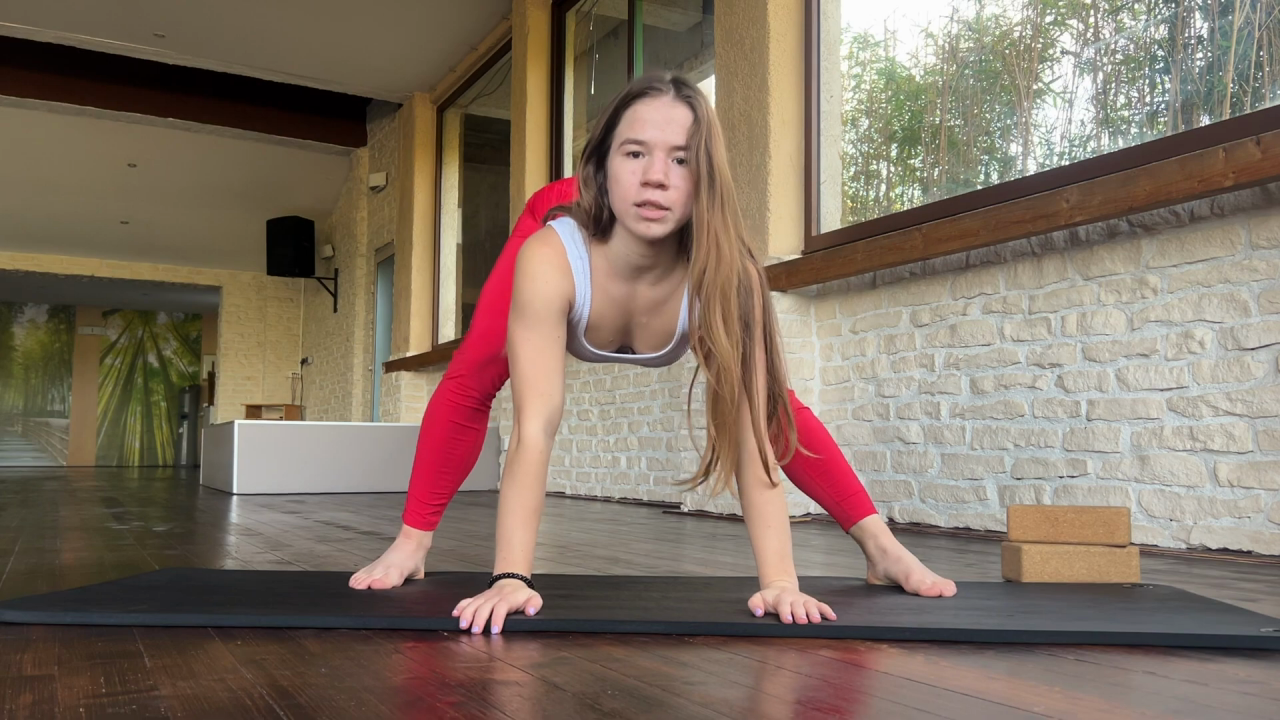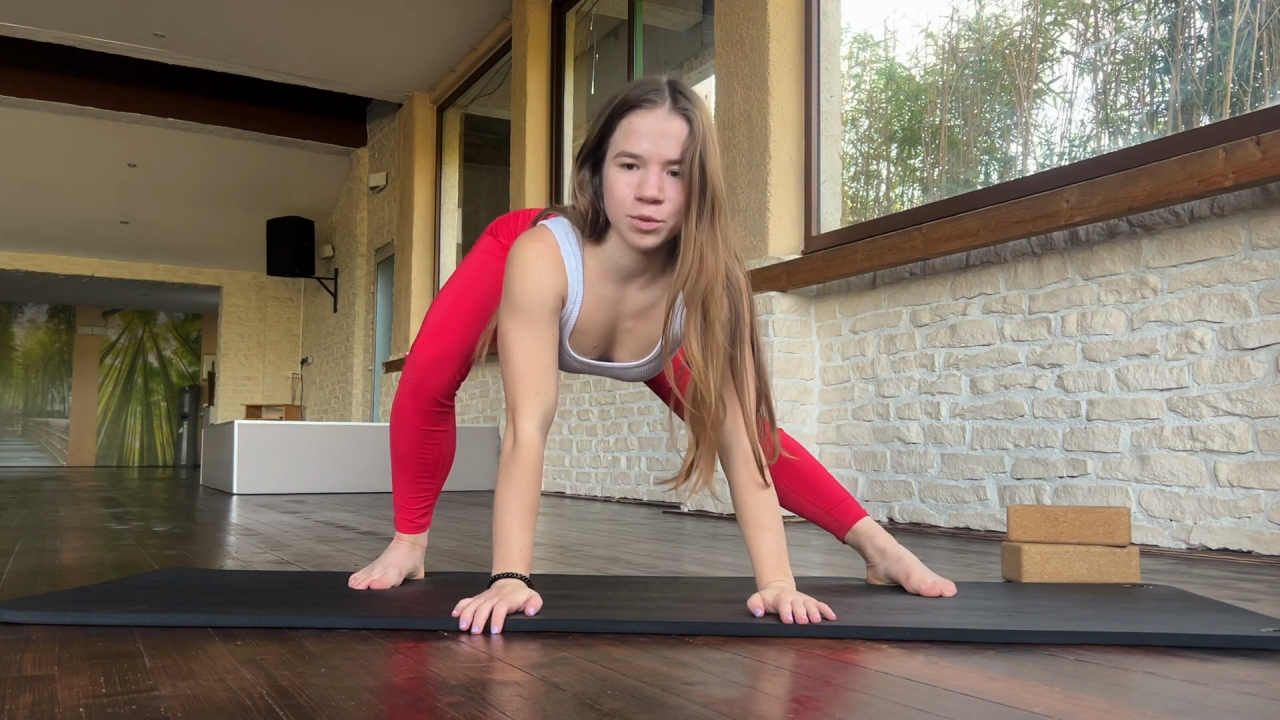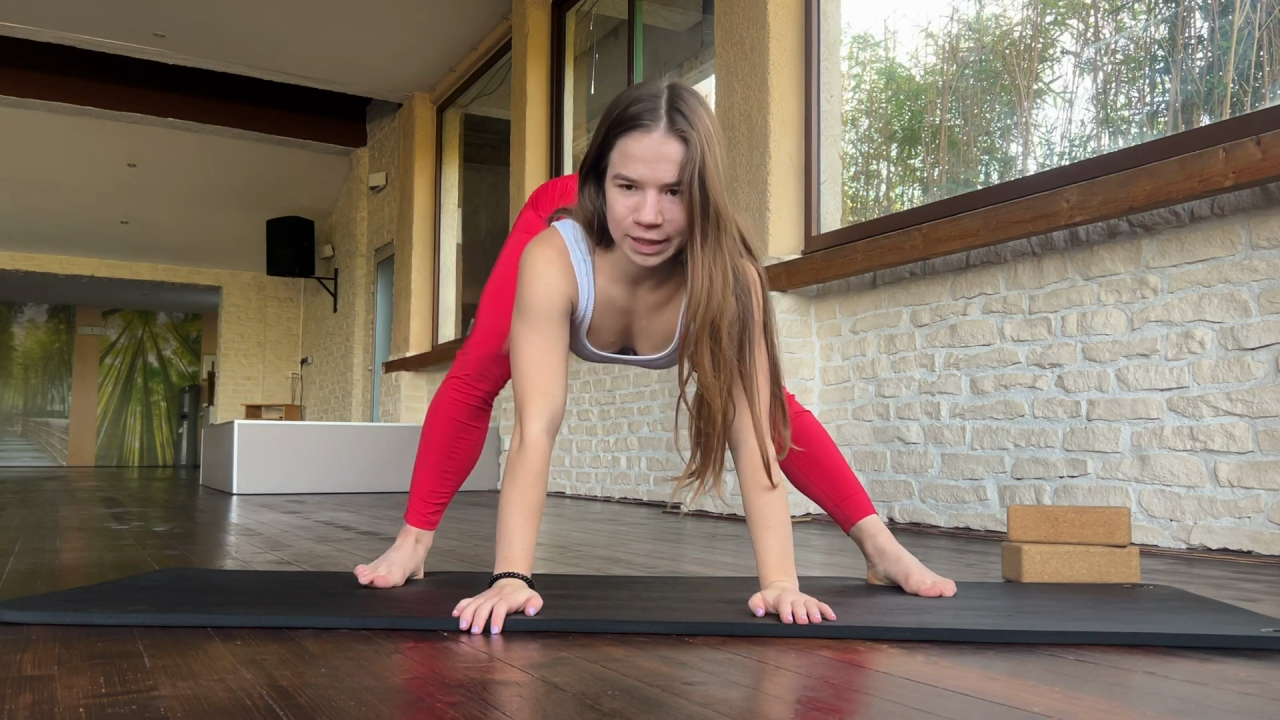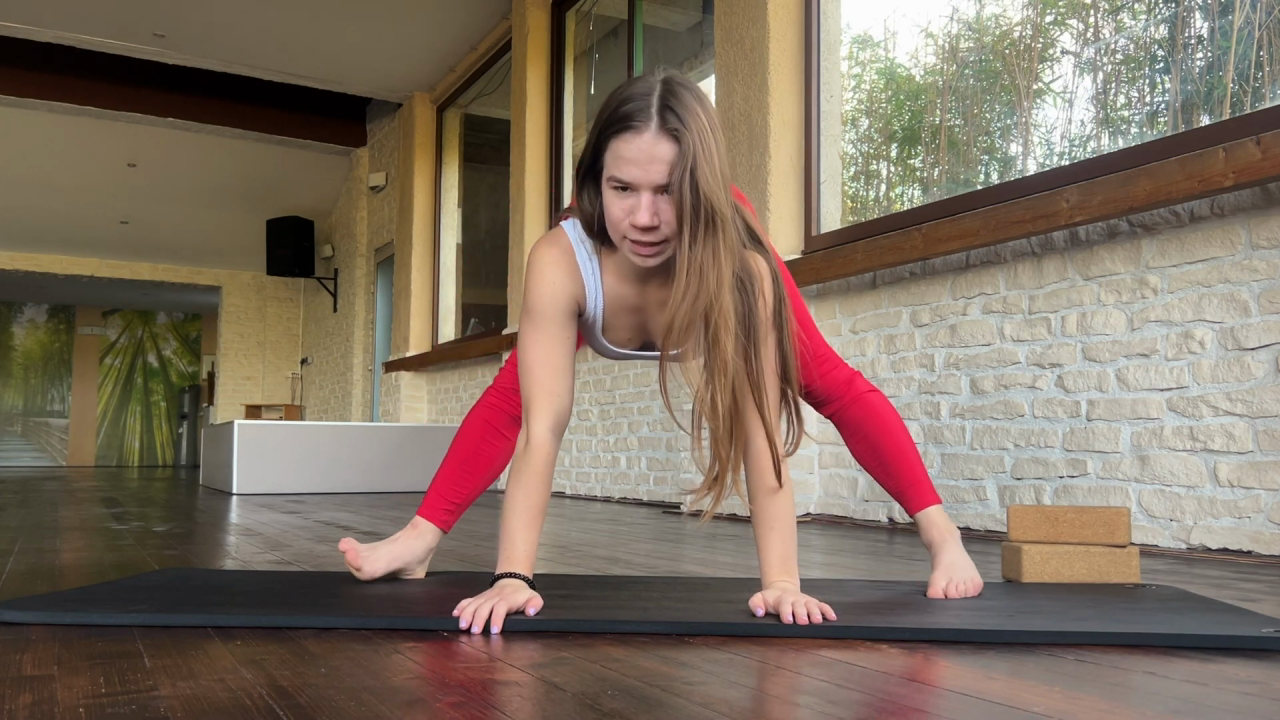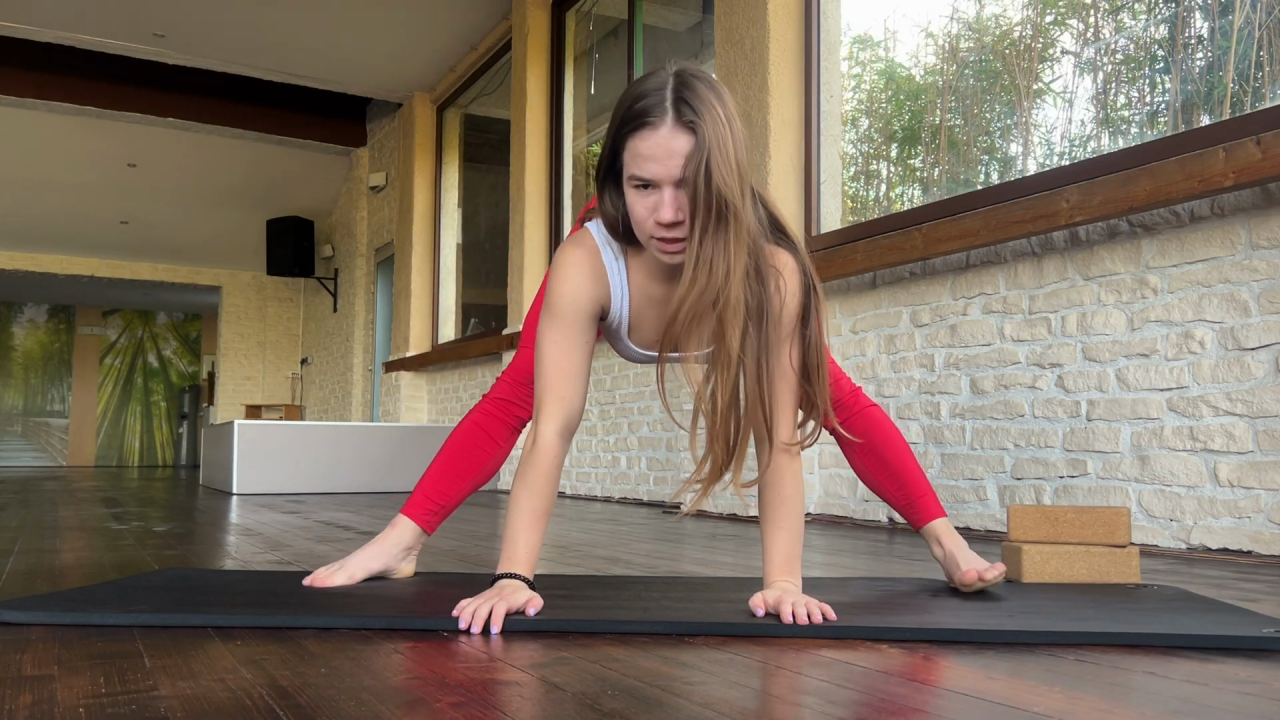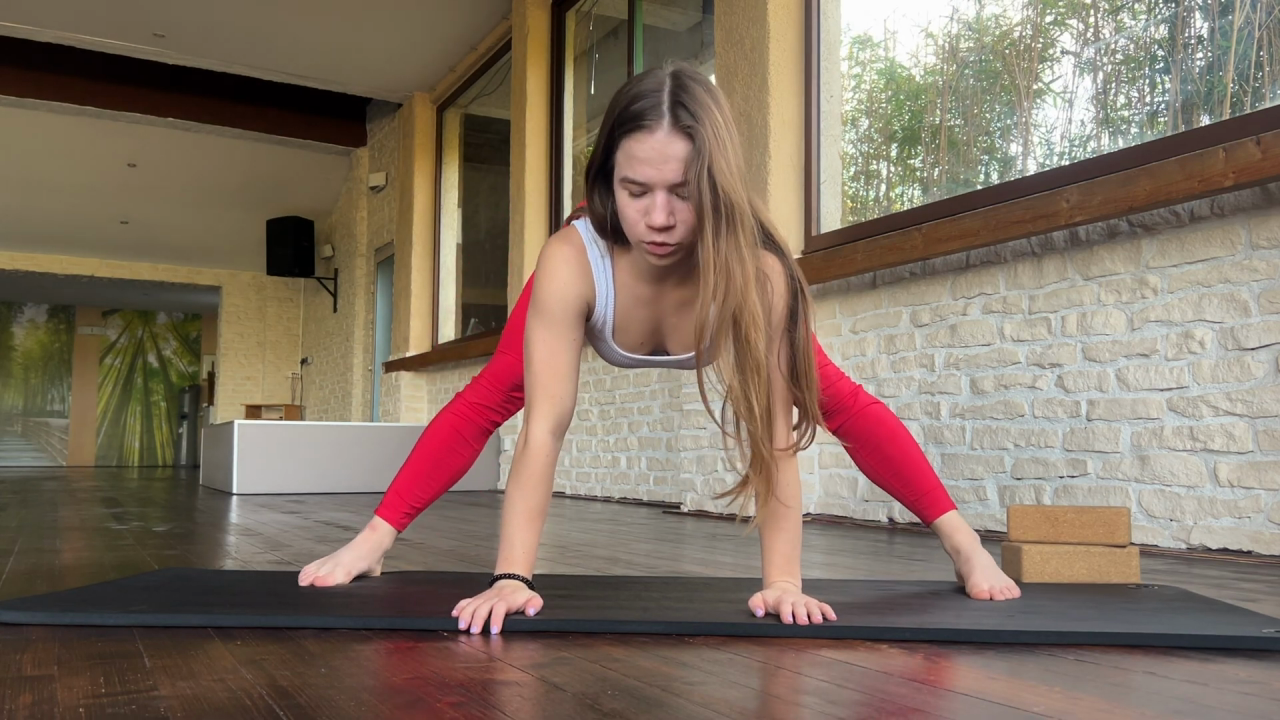
dt=0.4s
person 1, frame 1
left shoulder: (728, 272)
right shoulder: (553, 254)
left elbow: (756, 425)
right elbow: (535, 426)
right wrist: (510, 577)
left hip: (687, 254)
right hip: (567, 222)
left knee: (770, 395)
right knee: (474, 376)
left ankle: (879, 545)
right ankle: (412, 541)
person 1, frame 2
left shoulder: (714, 281)
right shoulder: (537, 253)
left elbow: (739, 436)
right elbow: (527, 426)
left wrist: (776, 581)
right wrist: (510, 577)
left knee: (739, 414)
right knee: (428, 378)
left ankle: (875, 544)
right ankle: (409, 543)
person 1, frame 3
left shoulder: (730, 276)
right shoulder: (554, 256)
left elbow: (753, 430)
right elbow: (537, 427)
left wrist: (780, 580)
right wrist: (510, 576)
left hip: (689, 269)
right hip: (562, 227)
left knee: (772, 403)
right knee: (474, 376)
left ankle: (877, 544)
right ankle: (414, 541)
person 1, frame 4
left shoulder: (739, 263)
right shoulder: (562, 258)
left elbow: (760, 429)
right elbow: (540, 424)
right wrist: (512, 577)
left hip: (708, 240)
right hip: (595, 236)
left knee: (830, 381)
right knee: (511, 390)
left ankle: (941, 536)
right ankle: (420, 539)
person 1, frame 5
left shoulder: (772, 267)
right shoulder: (587, 260)
left elbow: (781, 433)
right elbow: (553, 426)
left wrist: (784, 581)
right wrist: (513, 577)
left hip: (731, 256)
right hip: (619, 257)
left knee: (835, 398)
right knee: (513, 395)
left ankle: (946, 545)
right ankle: (400, 543)
person 1, frame 6
right shoulder: (573, 260)
right hip: (605, 260)
left knee: (834, 398)
right knee: (488, 395)
left ankle: (961, 542)
right ankle: (373, 542)
